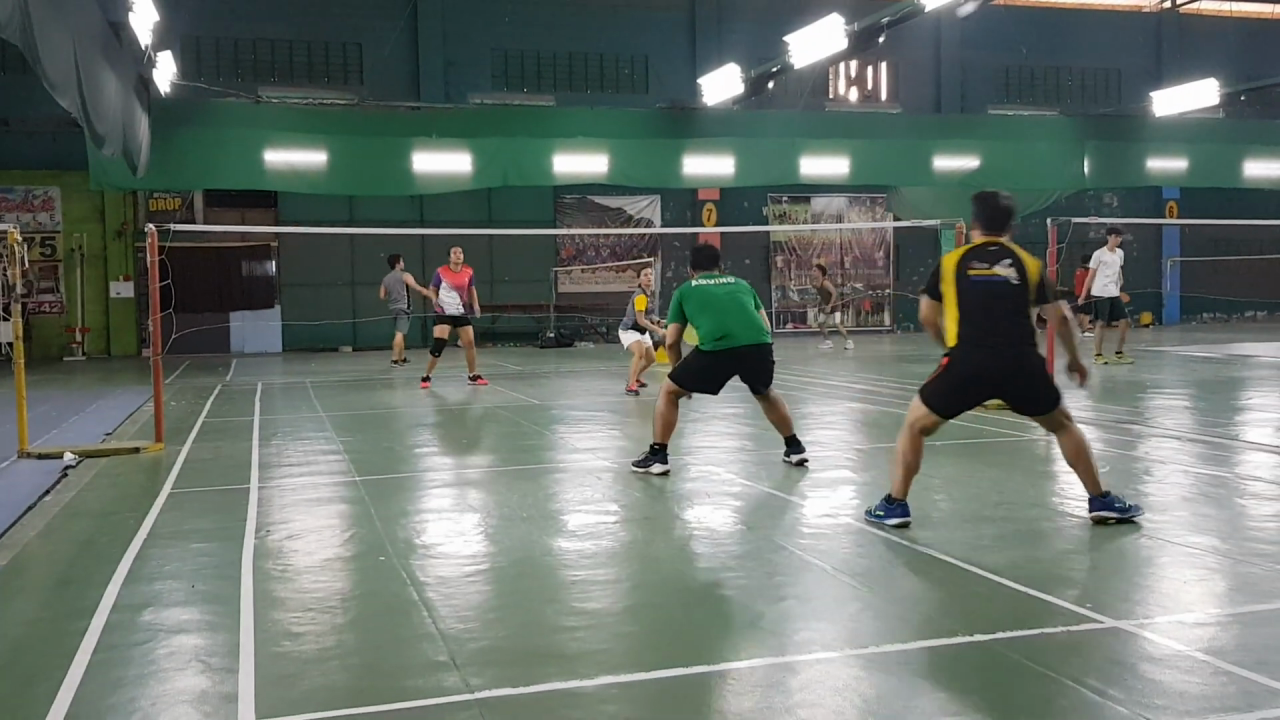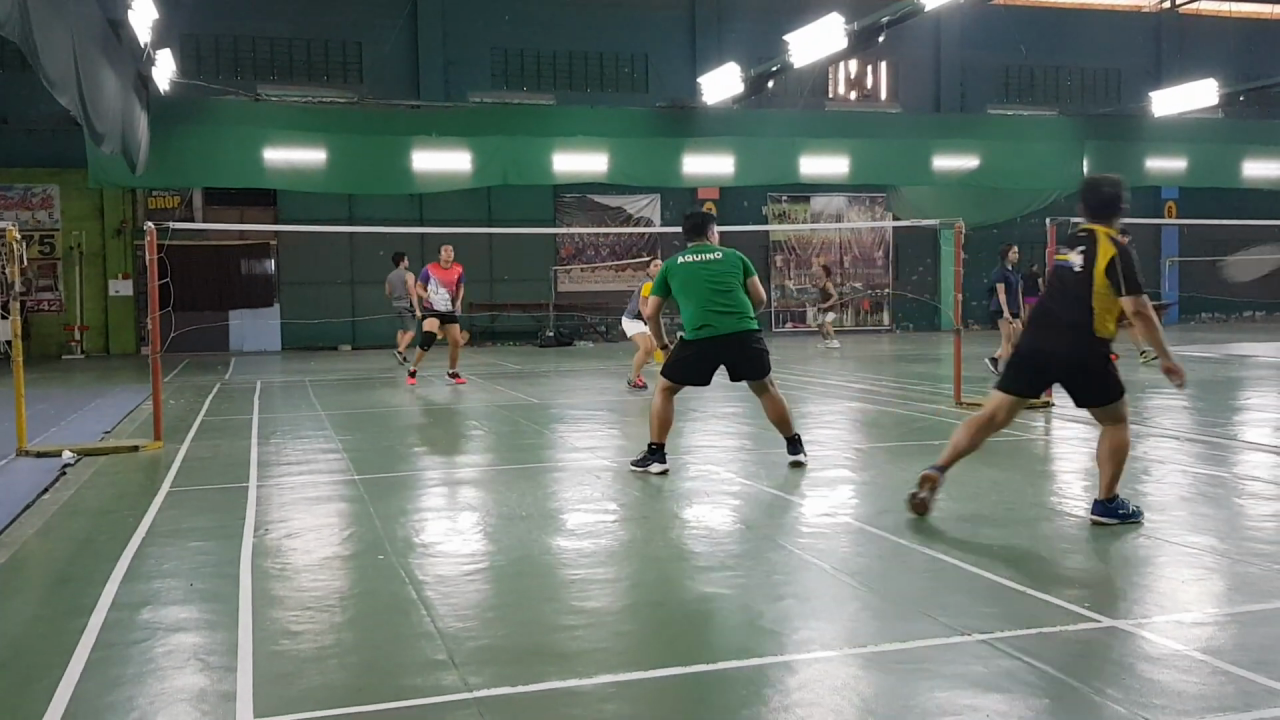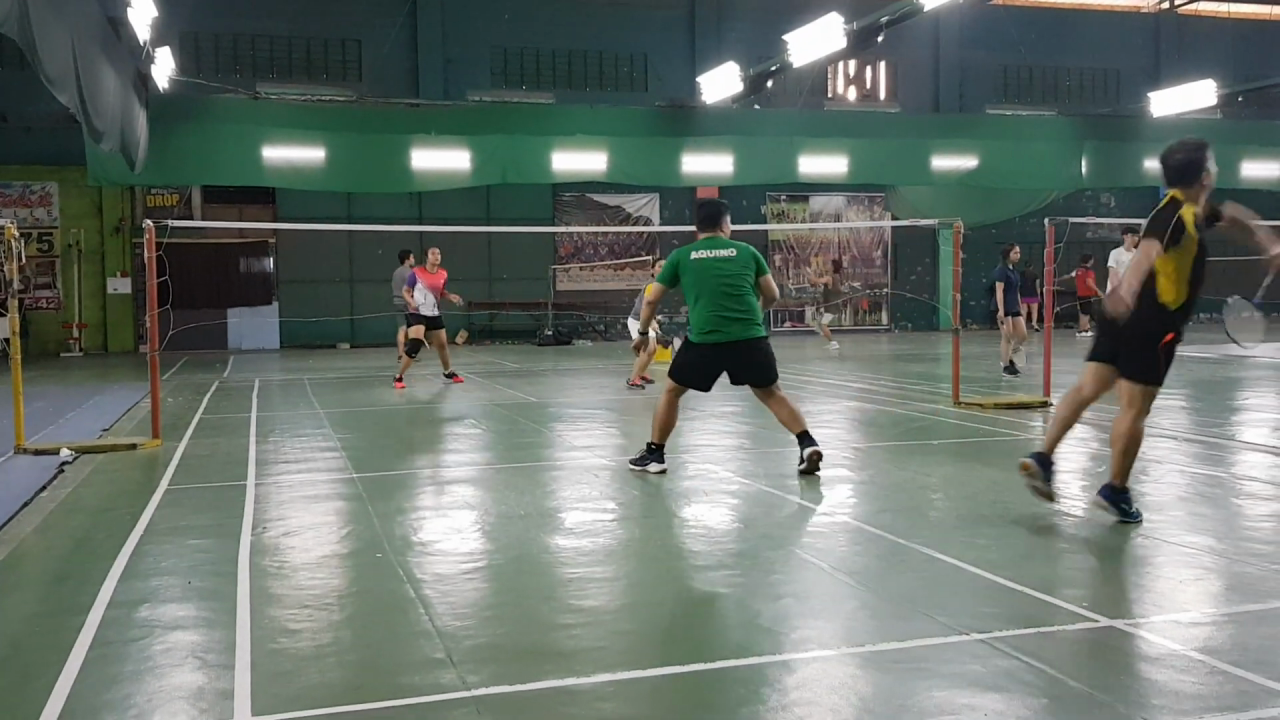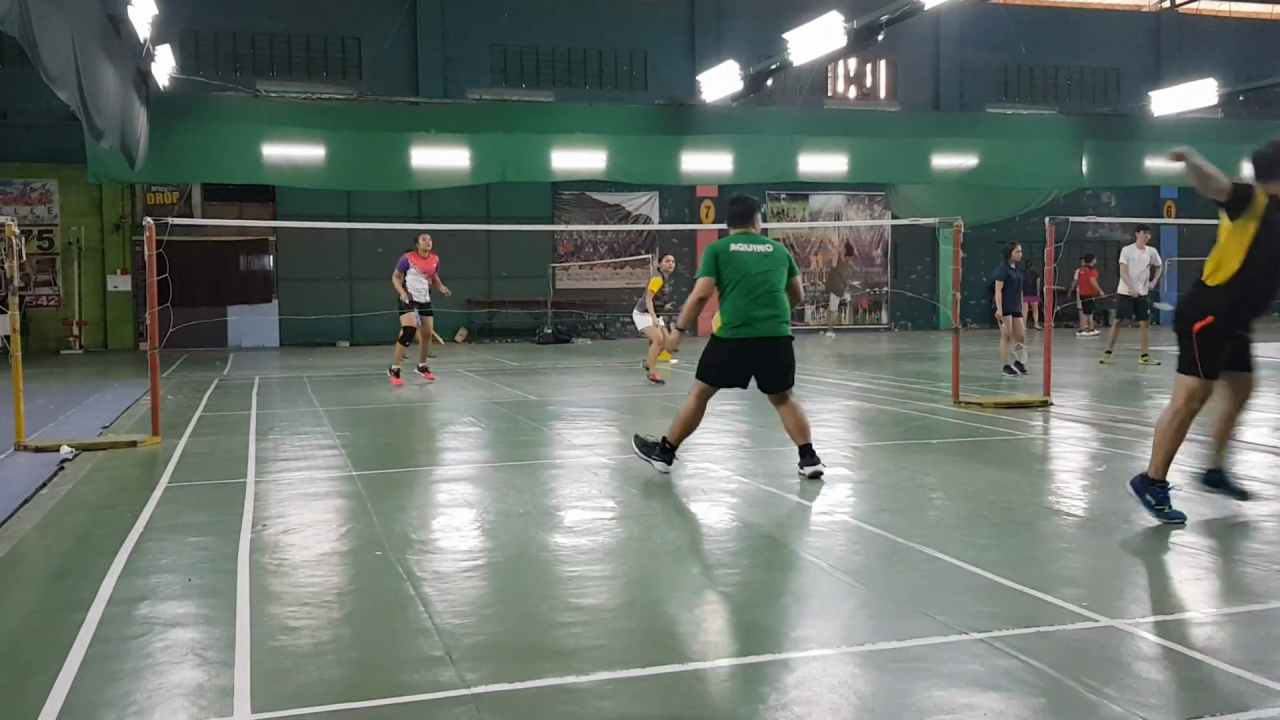
dt=0.2s
person 1, frame 1
left shoulder: (951, 263)
right shoulder: (1028, 265)
left elbow: (927, 316)
right elbow: (1058, 317)
left wrist: (951, 345)
right wrist: (1074, 359)
left hip: (969, 363)
right hip: (1021, 364)
left knee: (914, 427)
right knee: (1064, 427)
left ankle: (894, 504)
right ankle: (1101, 500)
person 1, frame 2
left shoulder: (1069, 245)
right shoulder: (1117, 251)
right elbow: (1139, 312)
right wrist: (1166, 357)
left hip: (1035, 343)
right hip: (1082, 351)
left knee: (991, 416)
right knee: (1116, 423)
left ankle: (936, 473)
right ankle: (1106, 504)
person 1, frame 3
left shoulder: (1195, 210)
right shoulder: (1178, 217)
left elbow: (1234, 215)
right elbow: (1147, 252)
right wrist: (1128, 289)
left hip: (1124, 315)
right hip: (1150, 323)
left knee: (1086, 390)
right knee: (1134, 409)
left ankle: (1041, 458)
right ankle: (1114, 489)
person 1, frame 4
right shoulder: (1246, 201)
right elbow: (1213, 184)
right wrist: (1191, 160)
left hip: (1230, 319)
right hip: (1207, 315)
left knee: (1241, 391)
right knee: (1187, 402)
left ankle: (1215, 471)
right ankle: (1152, 483)
person 2, frame 1
left shoulder: (684, 291)
right shoulder: (741, 284)
left elbow: (672, 342)
right elbow: (765, 327)
left wrist: (681, 370)
left hip: (715, 348)
right hip: (759, 344)
left knee: (669, 392)
right knee: (766, 395)
left ankle: (658, 456)
right ankle: (794, 447)
person 2, frame 2
left shoulder: (672, 264)
right shoulder: (734, 256)
left elbow: (651, 312)
right elbow: (760, 298)
left wrist: (663, 345)
left hip: (699, 337)
right hip: (744, 333)
left knee: (664, 390)
right knee: (766, 389)
left ankle: (655, 455)
right ankle: (795, 447)
person 2, frame 3
left shoulder: (681, 256)
right shoulder: (747, 252)
left elbow: (651, 300)
right elbow: (772, 296)
left wrist: (642, 333)
left hip: (705, 341)
right hip: (751, 338)
left knee: (671, 392)
right knee: (772, 394)
left ankle: (654, 454)
right ankle: (808, 444)
person 2, frame 4
left shoulder: (717, 249)
right shoulder: (779, 250)
left elbow: (700, 296)
right elbow: (798, 296)
left wrist: (677, 330)
left hip: (733, 337)
right hip: (778, 337)
left knee: (700, 393)
right knee: (783, 398)
left ankle: (664, 452)
right ankle: (808, 458)
